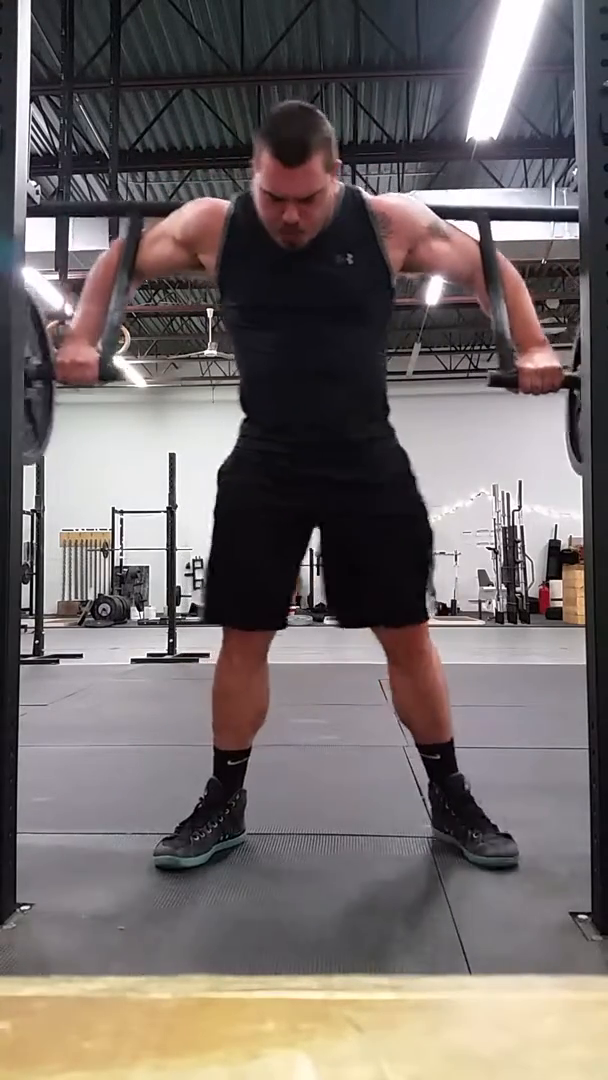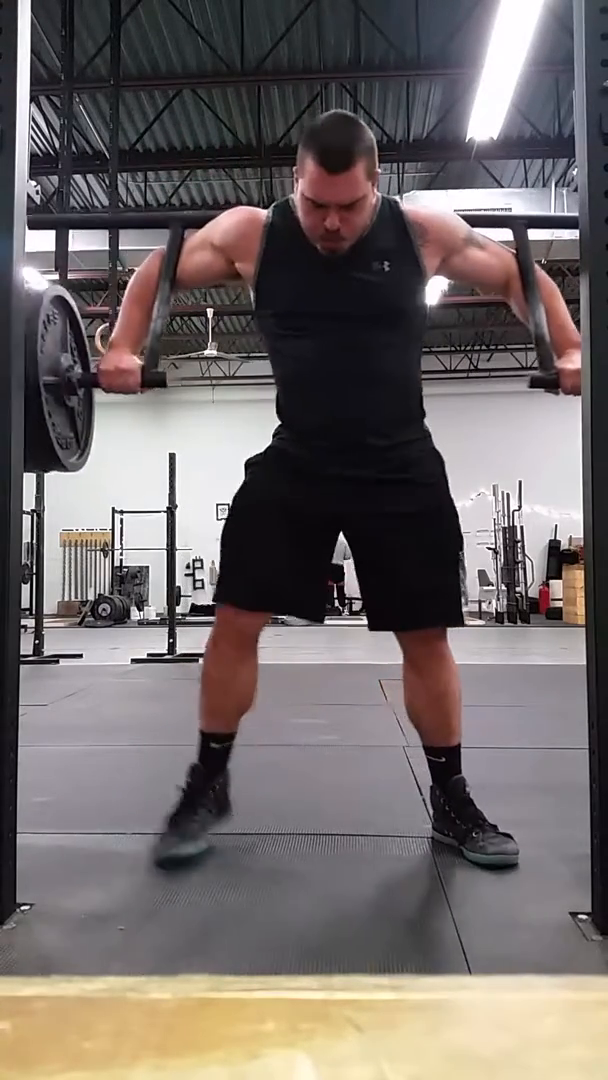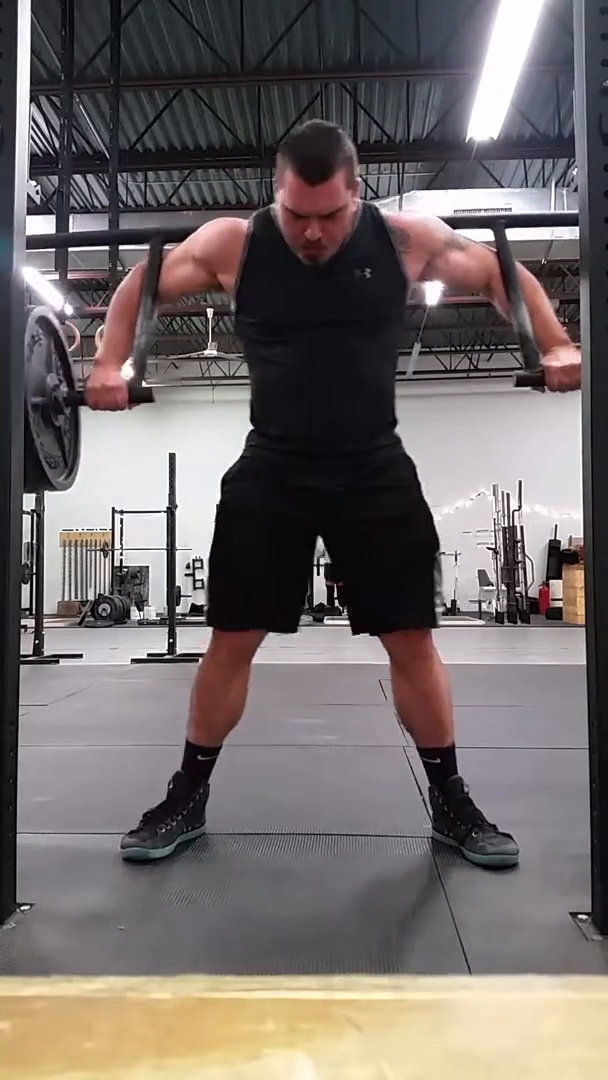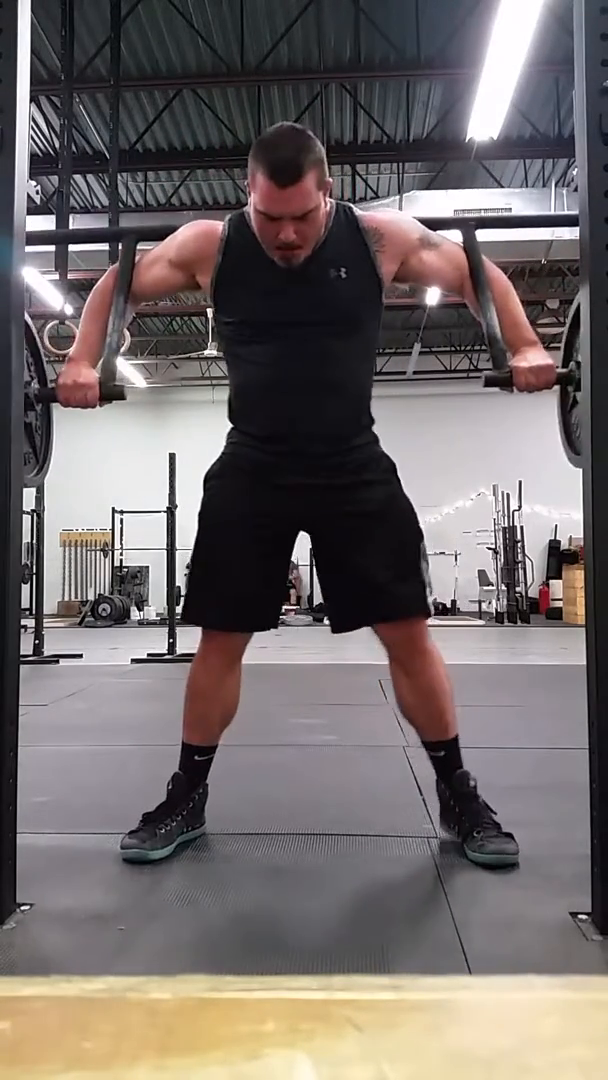
dt=0.3s
person 1, frame 1
left shoulder: (390, 222)
right shoulder: (213, 225)
left elbow: (487, 266)
right elbow: (120, 262)
left wrist: (532, 348)
right wrist: (84, 339)
left hip: (368, 463)
right hip: (264, 465)
left knee: (406, 634)
right knee: (244, 637)
left ankle: (450, 798)
right ankle: (224, 800)
person 1, frame 2
left shoulder: (425, 232)
right shoulder: (251, 233)
left elbow: (518, 276)
right elbow: (157, 272)
left wrist: (568, 350)
right wrist: (125, 348)
left hip: (400, 468)
right hip: (294, 465)
left knee: (426, 638)
right knee: (237, 620)
left ankle: (451, 801)
right ankle: (207, 785)
person 1, frame 3
left shoulder: (405, 237)
right shoulder: (232, 243)
left elbow: (499, 274)
right elbow: (140, 286)
left wrist: (556, 346)
right wrist: (109, 364)
left hip: (374, 472)
right hip: (269, 473)
left knee: (411, 641)
right knee: (231, 640)
left ankle: (450, 802)
right ankle: (187, 795)
person 1, frame 4
left shoulder: (379, 236)
right shoulder: (208, 245)
left elbow: (475, 274)
right elbow: (118, 285)
left wrist: (524, 347)
right wrist: (83, 362)
left hip: (355, 469)
right hip: (253, 471)
left knee: (407, 632)
right knee: (221, 637)
left ankle: (460, 798)
right ankle: (186, 797)
